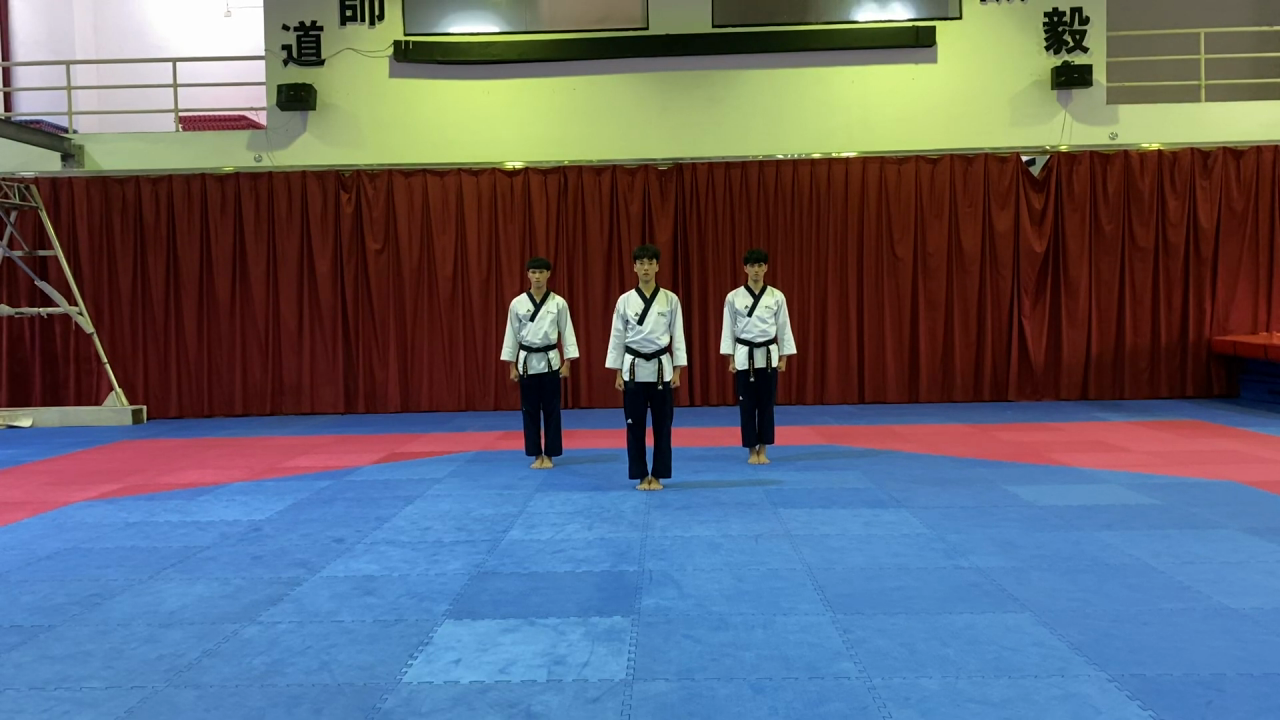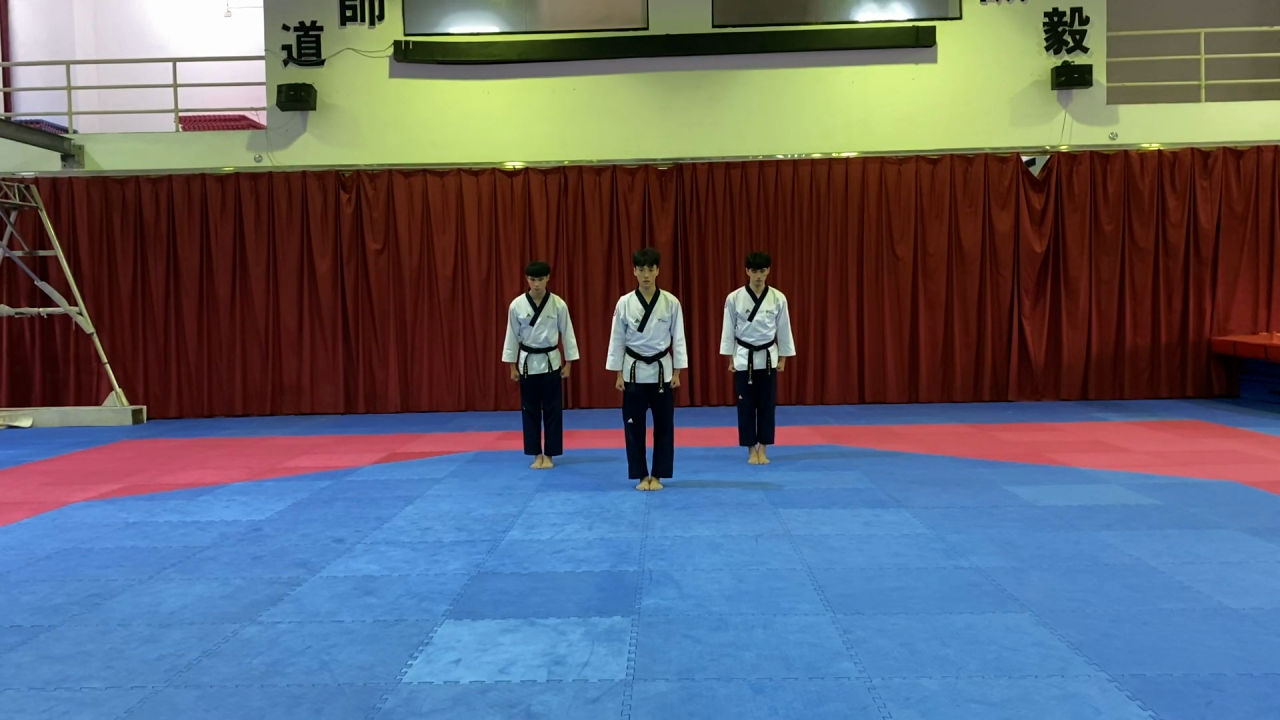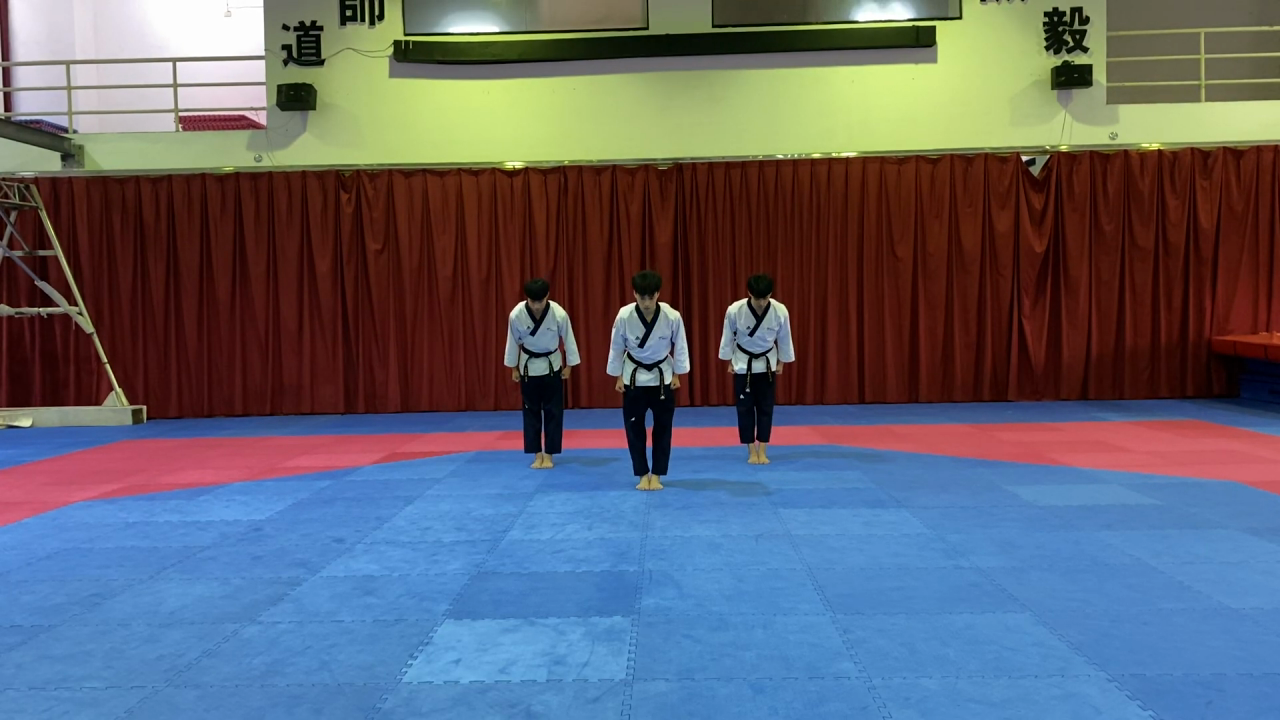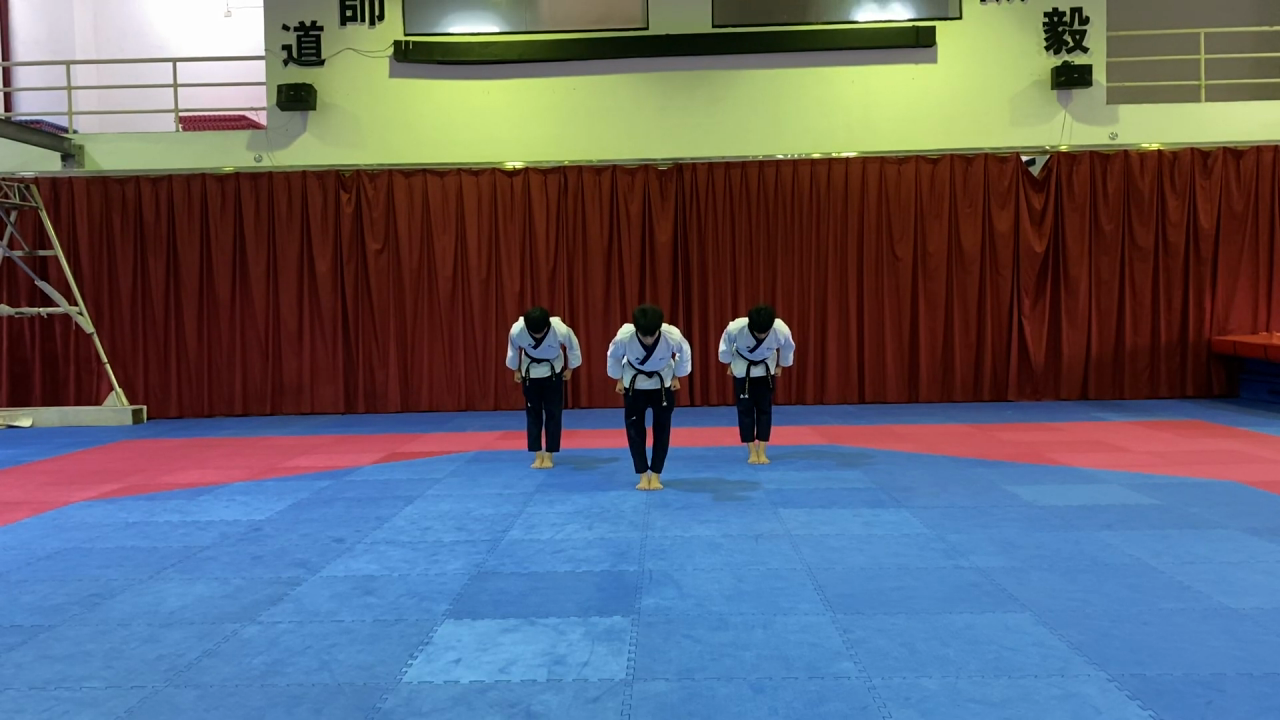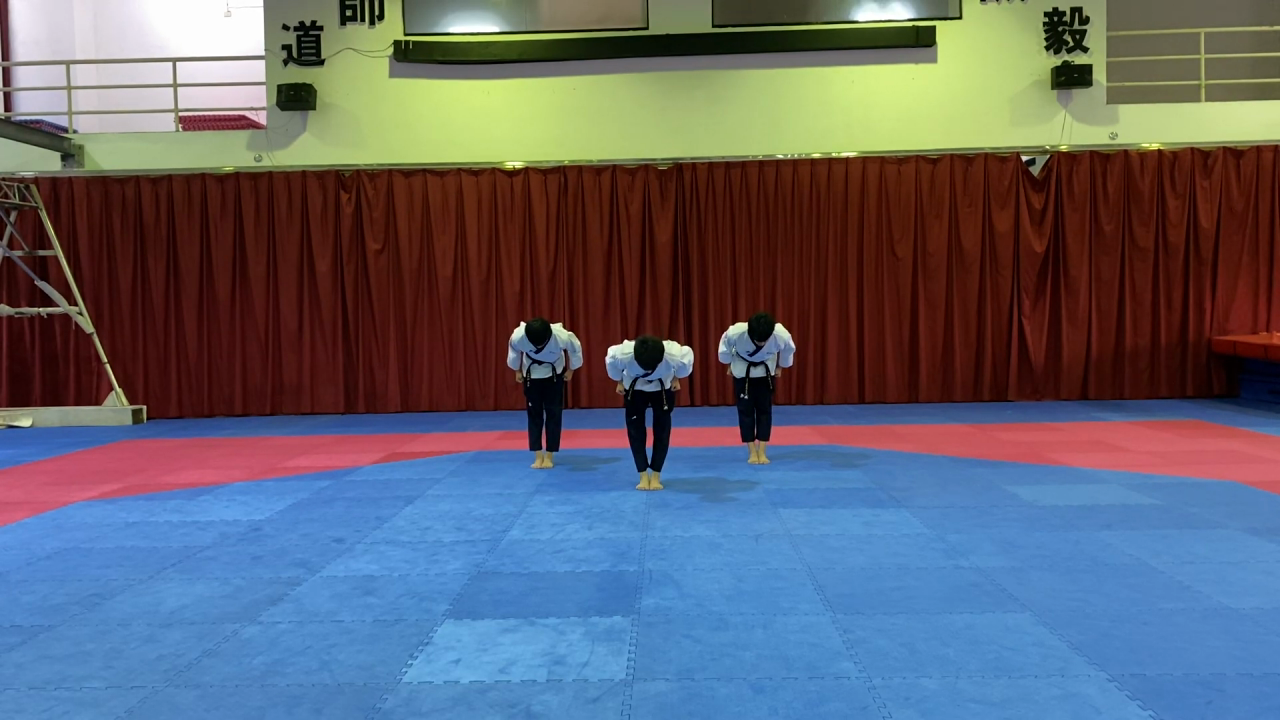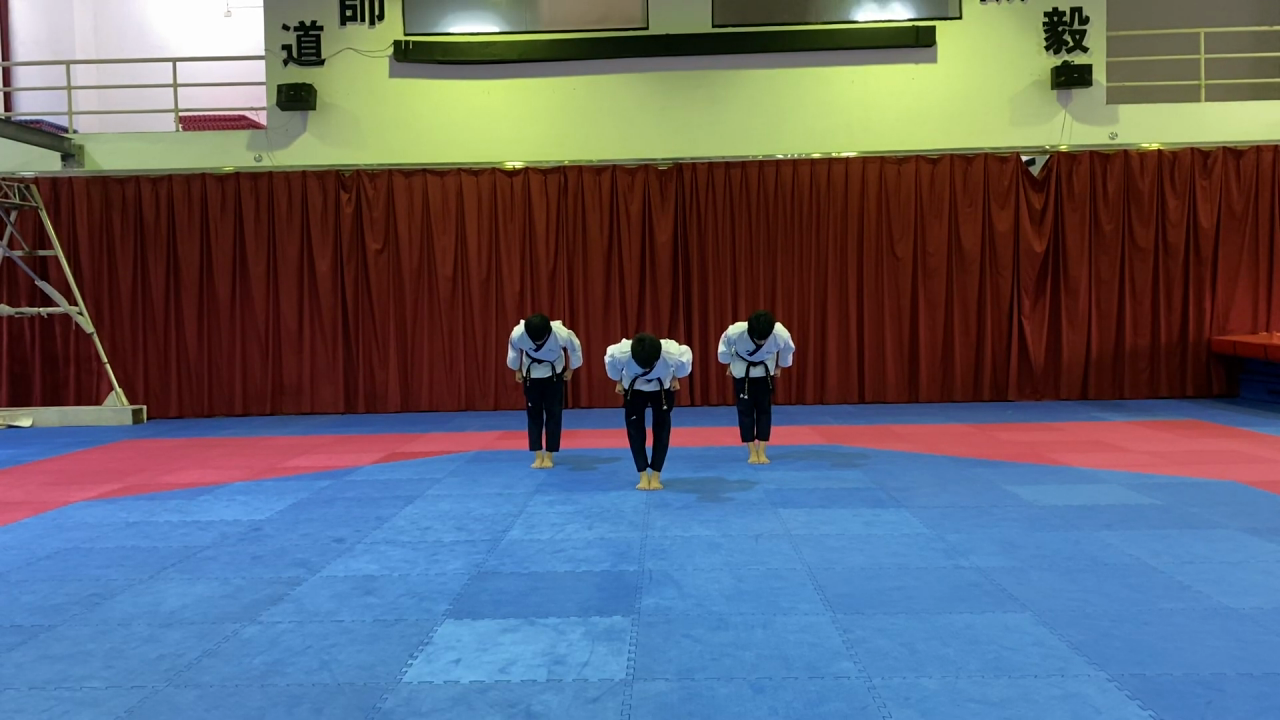
dt=0.5s
person 1, frame 1
left shoulder: (670, 300)
right shoulder: (625, 301)
left elbow: (677, 336)
right elbow: (617, 337)
left wrist: (677, 371)
right wrist: (618, 373)
left hip: (661, 367)
right hip: (633, 368)
left knee: (662, 425)
right knee: (635, 425)
left ankle: (657, 475)
right ankle: (642, 475)
person 1, frame 2
left shoulder: (671, 302)
right shoulder: (624, 303)
left elbow: (678, 338)
right elbow: (617, 339)
left wrist: (677, 372)
right wrist: (618, 374)
left hip: (661, 369)
right hip: (634, 370)
left knee: (664, 425)
right knee: (634, 425)
left ankle: (657, 475)
right ankle: (642, 475)
person 1, frame 3
left shoulder: (672, 316)
right shoulder: (624, 316)
left elbow: (680, 345)
right elbow: (616, 347)
left wrist: (677, 375)
right wrist: (618, 377)
left hip: (662, 375)
right hip: (634, 376)
left knee: (663, 426)
right knee: (634, 426)
left ankle: (656, 475)
right ankle: (643, 474)
person 1, frame 4
left shoulder: (673, 336)
right shoulder: (624, 336)
left elbow: (684, 353)
right elbow: (613, 356)
left wrist: (676, 377)
right wrist: (618, 380)
left hip: (662, 380)
right hip: (634, 381)
left knee: (662, 427)
right knee: (635, 428)
left ankle: (655, 474)
right ankle: (643, 475)
person 1, frame 5
left shoulder: (674, 354)
right shoulder: (623, 354)
left elbow: (689, 355)
right elbow: (610, 358)
left wrist: (676, 378)
right wrist: (619, 381)
left hip: (662, 385)
right hip: (635, 386)
left knee: (662, 427)
right knee: (635, 427)
left ankle: (655, 474)
right ankle: (643, 475)
person 1, frame 6
left shoulder: (672, 353)
right shoulder: (621, 354)
left elbow: (687, 354)
right elbow: (609, 358)
left wrist: (676, 378)
right wrist: (618, 381)
left hip: (662, 385)
right hip: (634, 386)
left knee: (662, 427)
right knee: (635, 427)
left ankle: (656, 475)
right ankle: (643, 475)
person 2, frame 1
left shoulder: (776, 296)
right shoulder: (734, 297)
left elbow: (783, 328)
right elbow: (729, 329)
left wrist: (783, 358)
right wrist: (730, 359)
left hip: (768, 355)
right hip: (744, 356)
left knee: (766, 404)
right knee: (747, 405)
left ankle: (763, 450)
right ankle: (752, 450)
person 2, frame 2
left shoulder: (778, 298)
right shoulder: (734, 298)
left elbow: (784, 330)
right elbow: (729, 330)
left wrist: (783, 358)
right wrist: (730, 359)
left hip: (768, 357)
right hip: (744, 357)
left knee: (767, 405)
right knee: (746, 405)
left ankle: (762, 450)
right ankle: (752, 450)
person 2, frame 3
left shoulder: (780, 311)
right shoulder: (734, 310)
left elbow: (784, 338)
right elbow: (728, 338)
left wrist: (781, 362)
right wrist: (730, 362)
left hip: (767, 362)
right hip: (743, 363)
left knee: (765, 406)
right knee: (745, 407)
left ankle: (762, 450)
right ankle: (752, 451)
person 2, frame 4
left shoulder: (782, 330)
right shoulder: (735, 328)
left elbow: (788, 348)
right elbow: (725, 346)
left wrist: (779, 366)
right wrist: (729, 365)
left hip: (766, 367)
right hip: (742, 367)
left knee: (764, 407)
right knee: (745, 408)
left ankle: (762, 451)
right ankle: (752, 451)
person 2, frame 5
left shoulder: (782, 335)
right shoulder: (735, 333)
left elbow: (788, 350)
right elbow: (725, 346)
left wrist: (779, 367)
right wrist: (730, 365)
left hip: (765, 369)
right hip: (742, 368)
left knee: (764, 408)
right knee: (745, 408)
left ankle: (762, 451)
right ankle: (752, 452)
person 2, frame 6
left shoulder: (781, 334)
right shoulder: (735, 332)
left elbow: (787, 350)
right elbow: (724, 346)
left wrist: (779, 367)
right wrist: (729, 365)
left hip: (765, 369)
right hip: (742, 369)
left knee: (764, 408)
right knee: (745, 408)
left ankle: (762, 451)
right ankle: (752, 451)
person 3, frame 1
left shoulder: (558, 303)
right shoulder: (517, 303)
left elbow: (567, 332)
right elbow: (512, 334)
left wrist: (567, 363)
right wrist: (512, 366)
left hip: (550, 361)
right hip: (527, 361)
left knee: (551, 410)
right knee: (530, 410)
left ankle: (549, 455)
right ankle: (537, 455)
person 3, frame 2
left shoulder: (558, 304)
right shoulder: (517, 305)
left elbow: (567, 334)
right elbow: (512, 336)
left wrist: (568, 363)
right wrist: (512, 366)
left hip: (551, 362)
right hip: (527, 362)
left knee: (552, 410)
right knee: (530, 410)
left ankle: (549, 455)
right ankle: (537, 455)
person 3, frame 3
left shoulder: (559, 314)
right shoulder: (516, 314)
left elbow: (569, 340)
right elbow: (513, 342)
left wrist: (568, 366)
right wrist: (514, 368)
left hip: (552, 365)
right hip: (528, 365)
left knee: (553, 410)
right knee: (531, 410)
left ankle: (548, 454)
right ankle: (538, 454)
person 3, frame 4
left shoulder: (561, 330)
right shoulder: (516, 331)
left elbow: (573, 347)
right elbow: (513, 350)
left wrist: (570, 369)
right wrist: (515, 370)
left hip: (553, 369)
right hip: (530, 369)
left knee: (553, 411)
right knee: (533, 411)
left ankle: (549, 455)
right ankle: (538, 454)
person 3, frame 5
left shoulder: (562, 336)
right shoulder: (517, 337)
left elbow: (576, 348)
right elbow: (513, 351)
left wrist: (571, 369)
right wrist: (517, 370)
left hip: (555, 371)
right hip: (531, 371)
left knee: (553, 411)
right knee: (534, 412)
left ankle: (549, 455)
right ankle: (538, 455)
person 3, frame 6
left shoulder: (562, 333)
right shoulder: (518, 334)
left elbow: (575, 348)
right elbow: (514, 351)
left wrist: (570, 369)
right wrist: (517, 370)
left hip: (554, 371)
right hip: (531, 371)
left knee: (553, 412)
right knee: (534, 412)
left ankle: (549, 455)
right ankle: (538, 455)
